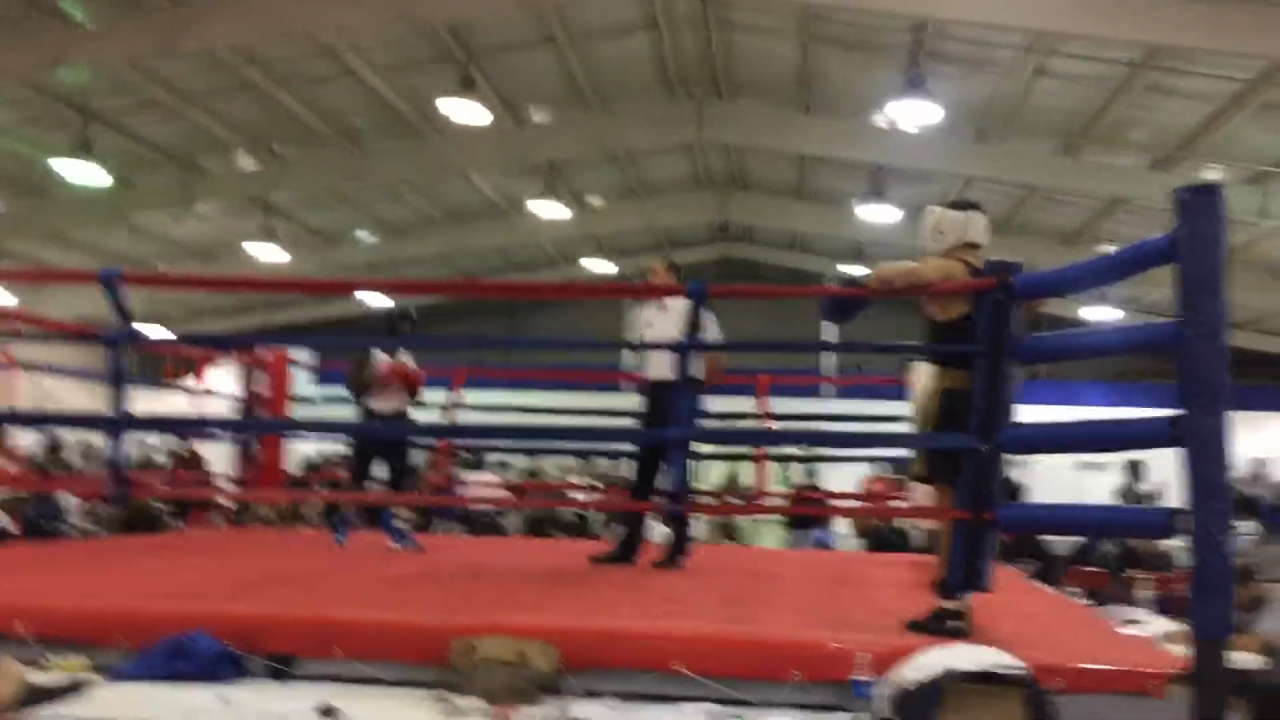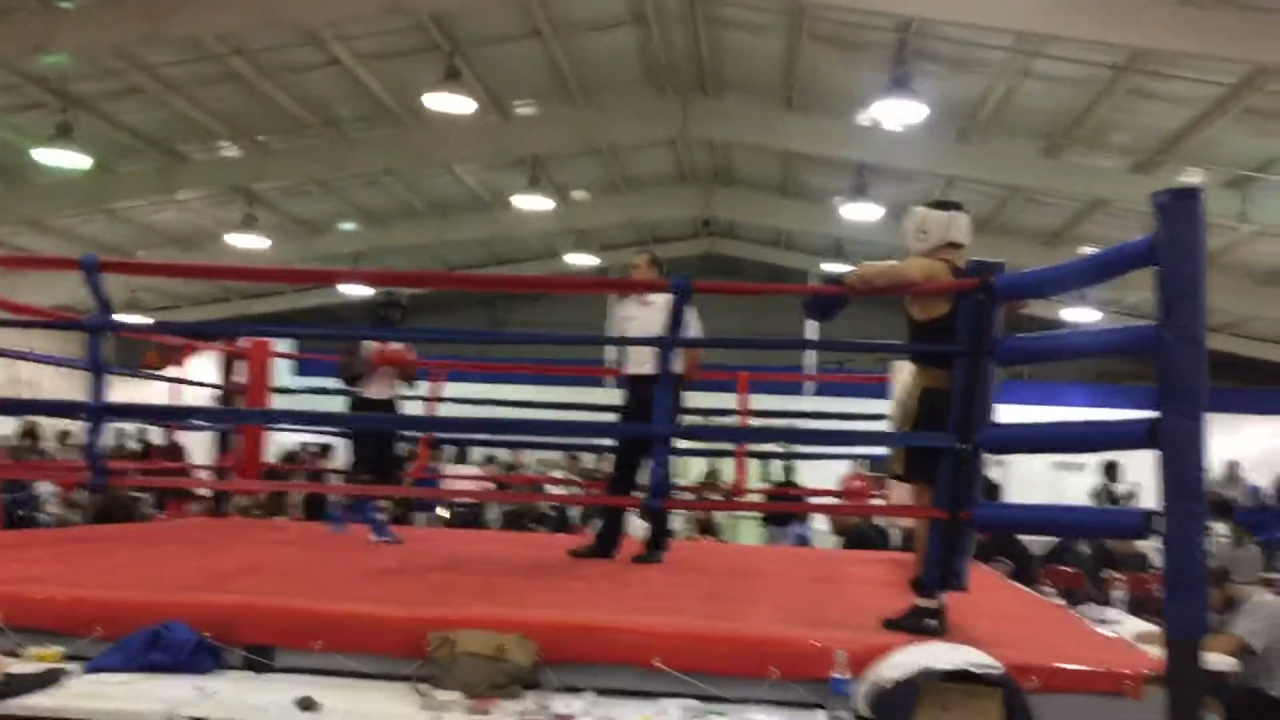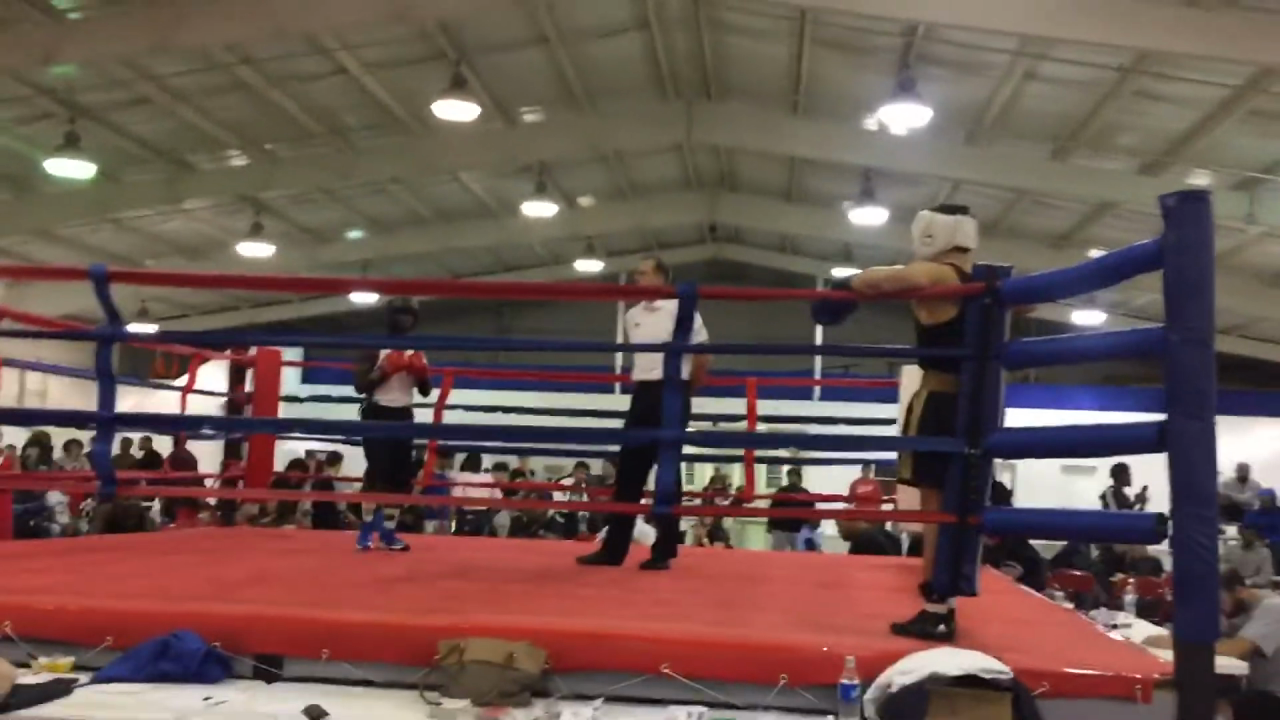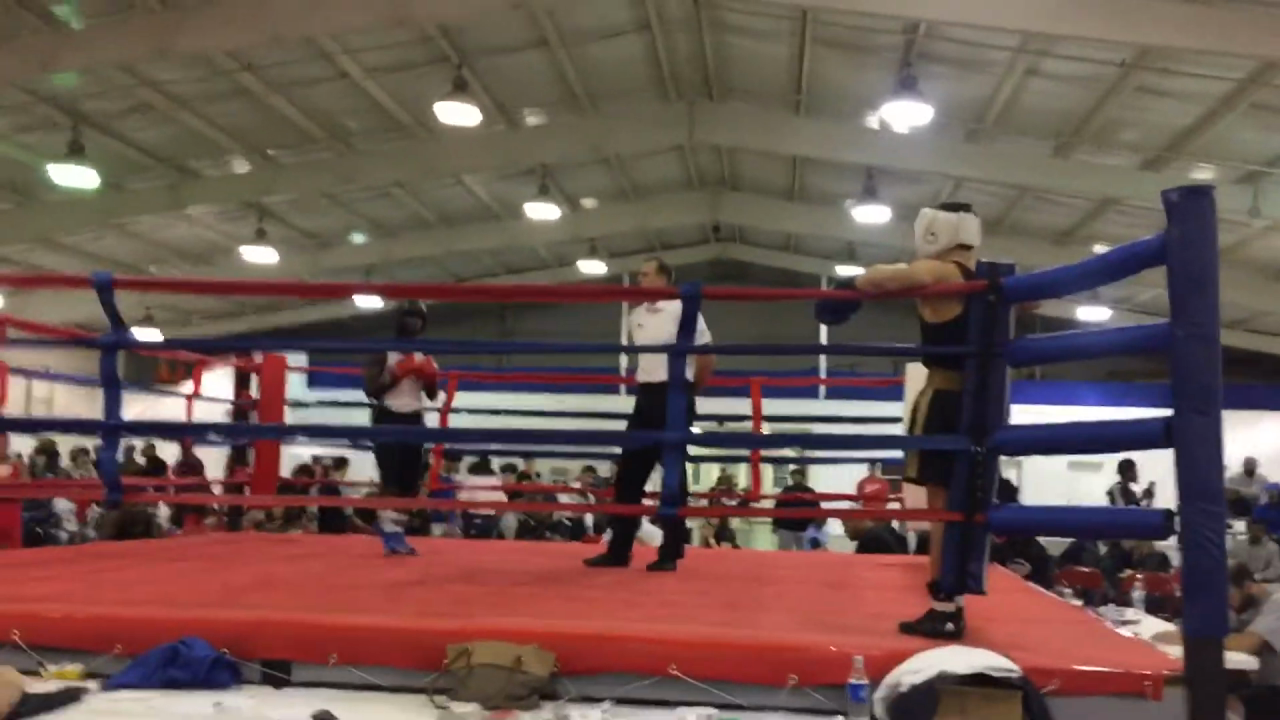
dt=0.1s
person 1, frame 1
left shoulder: (943, 272)
left elbow: (885, 276)
left hip: (951, 398)
left knee: (951, 498)
left ankle: (951, 606)
right ankle: (958, 599)
person 1, frame 2
left shoulder: (924, 272)
left elbow: (868, 276)
left wrist: (834, 288)
left hip: (931, 396)
left knee: (927, 497)
left ankle: (926, 605)
right ankle: (934, 600)
person 1, frame 3
left shoulder: (932, 276)
left elbow: (871, 281)
left wrist: (842, 290)
left hip: (938, 401)
left knee: (935, 503)
left ankle: (935, 611)
right ankle: (943, 605)
person 1, frame 4
left shoulder: (935, 274)
left elbow: (875, 280)
left wrist: (846, 289)
left hip: (944, 399)
left knee: (941, 502)
left ankle: (943, 609)
right ankle: (951, 603)
person 2, frame 1
left shoulder: (692, 309)
right shoulder: (643, 314)
left elbow: (714, 354)
left wrist: (696, 387)
right wrist: (648, 380)
left hip: (681, 393)
right hip: (655, 394)
right knee: (645, 467)
left ankle: (676, 549)
right ankle: (628, 546)
person 2, frame 2
left shoulder: (674, 304)
right shoulder: (625, 308)
left elbow: (694, 350)
left wrist: (676, 382)
right wrist: (631, 378)
left hip: (662, 389)
right hip: (636, 389)
right knee: (624, 462)
left ankle: (656, 544)
right ankle: (606, 540)
person 2, frame 3
left shoulder: (680, 309)
right shoulder: (633, 315)
left elbow: (702, 356)
left wrist: (683, 390)
right wrist: (641, 385)
right hip: (642, 395)
right knee: (628, 469)
left ankle: (663, 551)
right ankle: (613, 548)
person 2, frame 4
left shoulder: (683, 310)
right shoulder: (636, 316)
left elbow: (706, 357)
left wrist: (688, 391)
right wrist: (645, 385)
left hip: (673, 397)
right hip: (646, 397)
left knee: (673, 473)
right knee: (629, 471)
left ankle: (670, 553)
right ankle: (618, 550)
person 3, frame 1
left shoulder: (408, 357)
right shoulder: (370, 354)
left elbow: (412, 395)
right elbow: (356, 390)
left wrist: (414, 382)
right wrist: (384, 379)
left hip: (397, 420)
right hip: (374, 419)
left knee: (402, 477)
right knee: (358, 474)
left ankle: (399, 533)
right ankle: (340, 522)
person 3, frame 2
left shoulder: (400, 345)
right shoulder: (360, 340)
left elbow: (409, 378)
right elbow: (347, 377)
left wrist: (405, 366)
right wrist: (372, 362)
left hip: (386, 408)
right hip: (364, 405)
left knee: (386, 468)
right knee: (364, 464)
left ankle: (379, 525)
right ankle: (349, 509)
person 3, frame 3
left shoulder: (415, 351)
right shoulder: (374, 348)
left elbow: (425, 391)
right elbow: (360, 386)
left wrist: (421, 373)
right wrist: (385, 369)
left hip: (403, 416)
right hip: (377, 414)
left knee: (401, 477)
right knee: (378, 473)
left ankle: (388, 530)
right ankle: (366, 530)
person 3, frame 4
left shoulder: (424, 355)
right shoulder: (383, 352)
left elbow: (432, 395)
right elbow: (370, 390)
left wrist: (430, 377)
right wrist: (395, 373)
left hip: (413, 420)
right hip: (388, 419)
left knee: (409, 482)
right knee: (391, 478)
left ankle: (395, 534)
right ankle: (388, 535)
